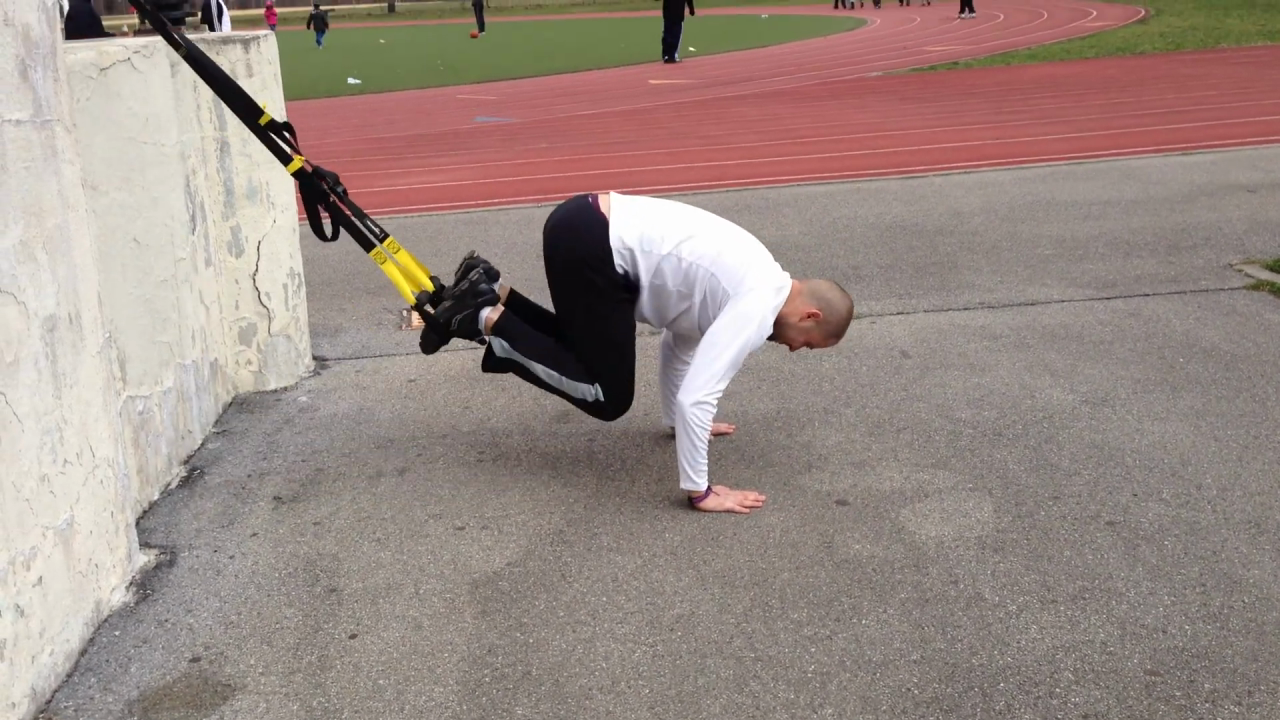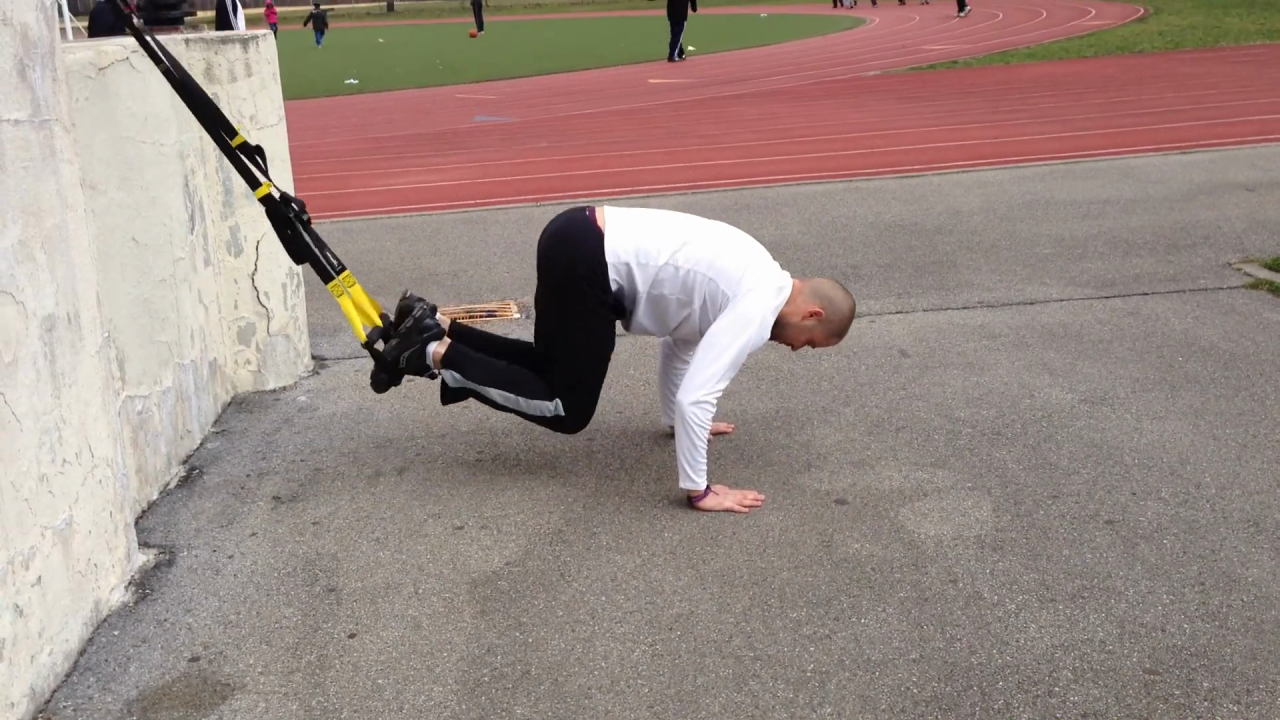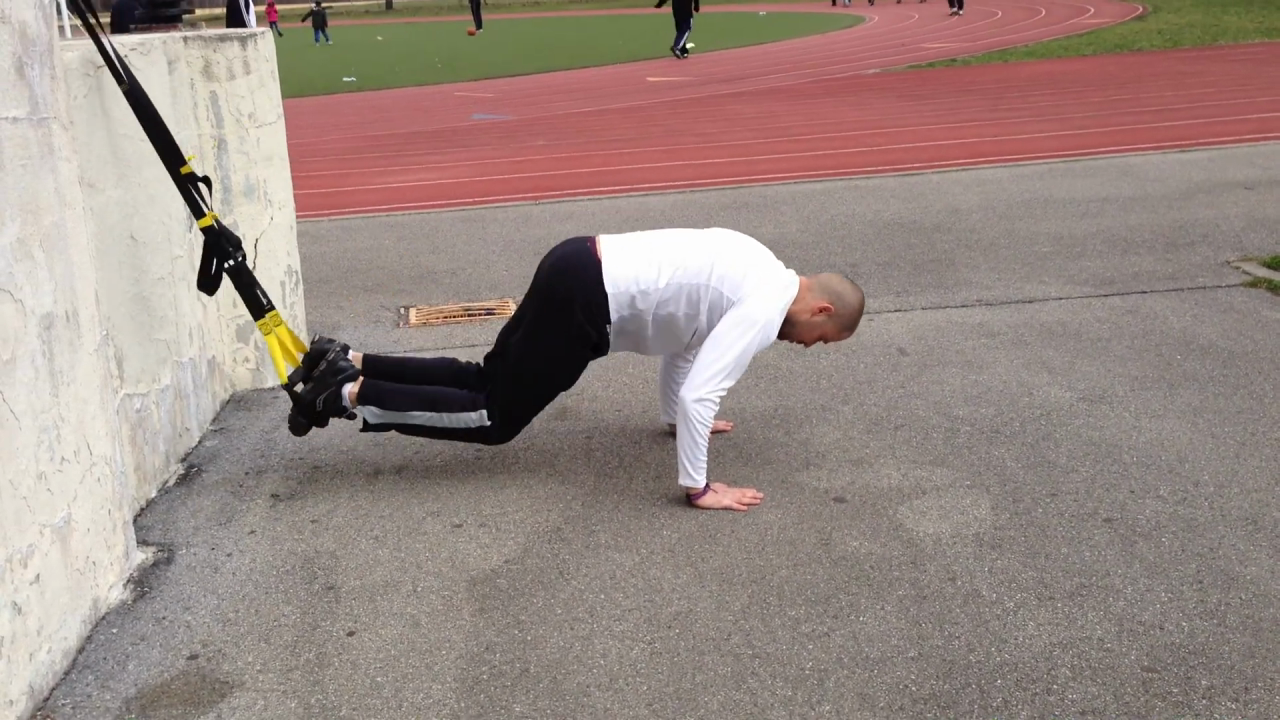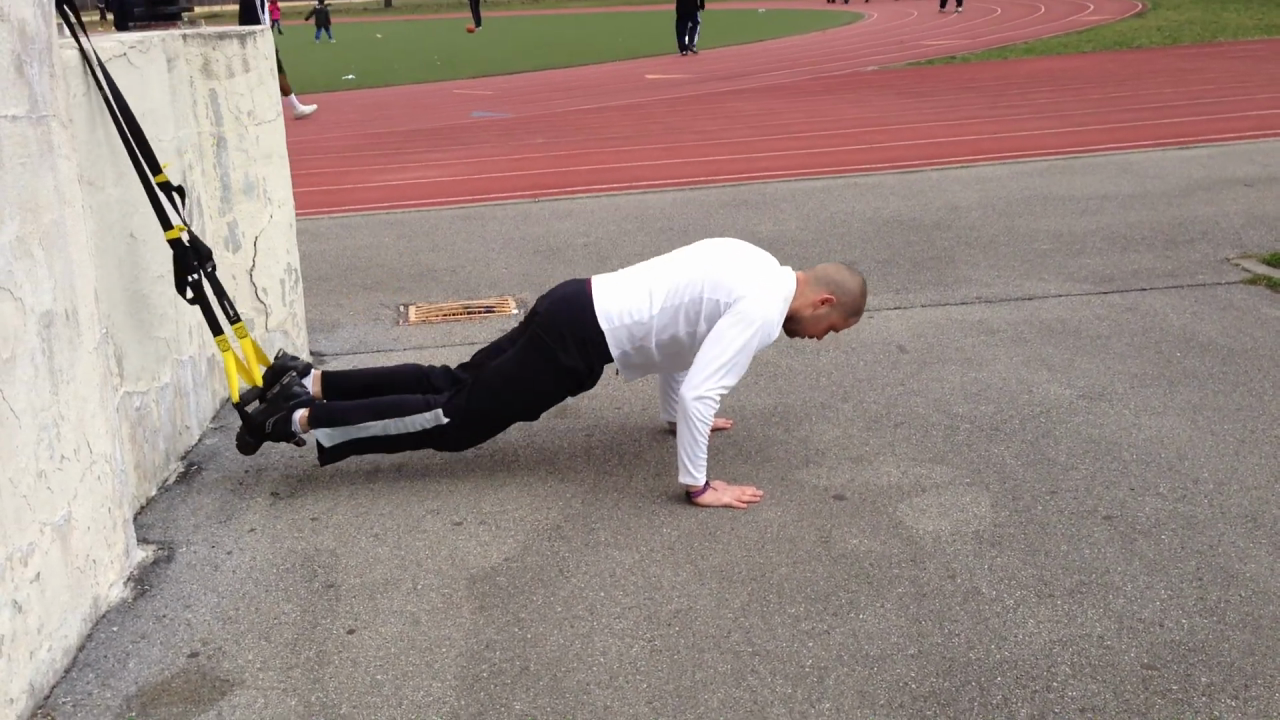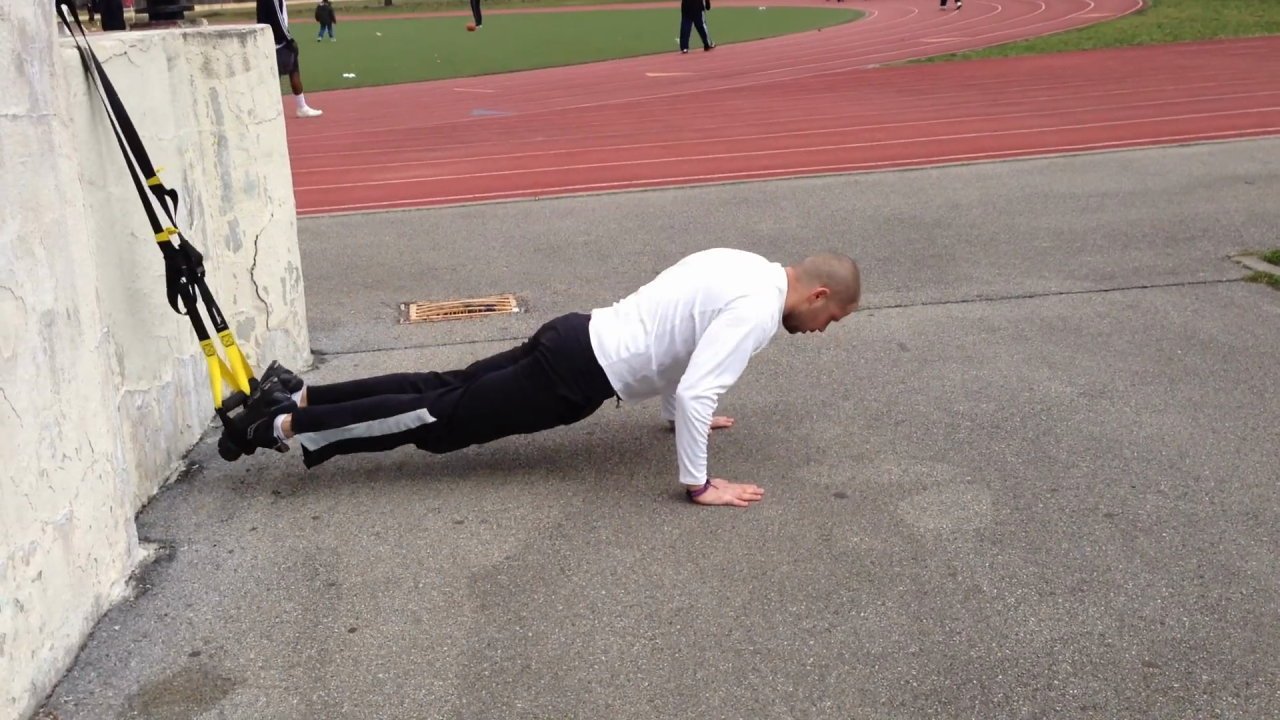
dt=0.2s
person 1, frame 1
left shoulder: (753, 278)
right shoulder: (758, 306)
left elbow: (679, 334)
right elbow: (696, 395)
left wrist: (674, 420)
right wrist: (699, 490)
left hip: (584, 221)
right hip: (590, 242)
left knee: (590, 355)
right knee: (607, 396)
left ankle: (489, 295)
right ankle: (488, 321)
person 1, frame 2
left shoulder: (755, 277)
right shoulder: (758, 307)
left elbow: (683, 326)
right elbow: (695, 395)
left wrist: (675, 420)
right wrist: (698, 490)
left hip: (583, 235)
right hip: (588, 259)
left knee: (550, 371)
right knee: (566, 409)
left ankle: (432, 330)
right ankle: (437, 354)
person 1, frame 3
left shoulder: (759, 271)
right shoulder: (766, 307)
left elbow: (685, 320)
right elbow: (699, 392)
left wrist: (676, 419)
right wrist: (697, 486)
left hip: (581, 268)
right hip: (586, 296)
left knee: (486, 382)
right knee: (495, 417)
left ankle: (351, 367)
right ankle: (354, 396)
person 1, frame 4
left shoulder: (752, 265)
right shoulder: (767, 307)
right elbow: (701, 392)
left wrist: (676, 415)
right wrist: (698, 485)
left hip: (576, 309)
right hip: (581, 340)
left knee: (453, 387)
right knee: (456, 419)
left ankle: (309, 383)
right ankle: (303, 420)
person 1, frame 5
left shoulder: (743, 267)
right shoulder: (760, 308)
right elbow: (696, 392)
left wrist: (677, 413)
right wrist: (698, 483)
left hip: (578, 341)
right hip: (580, 374)
left knee: (446, 390)
right knee: (444, 421)
left ankle: (296, 395)
right ankle: (287, 425)
